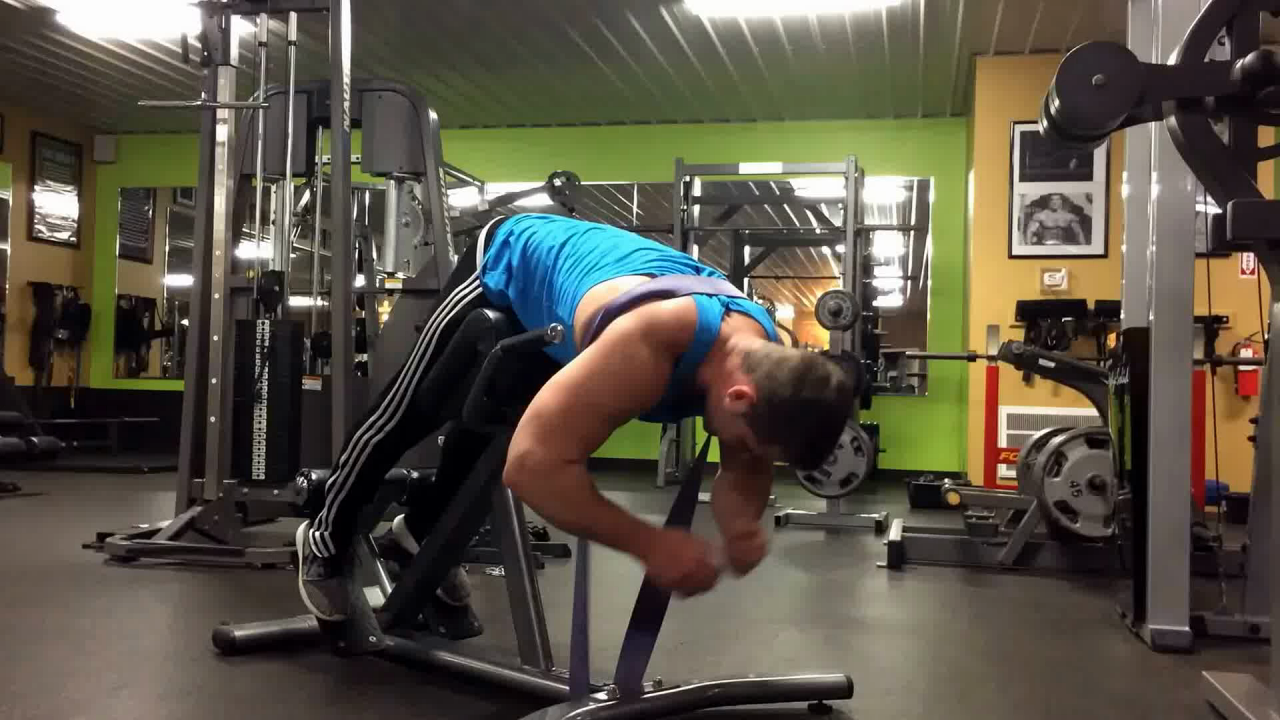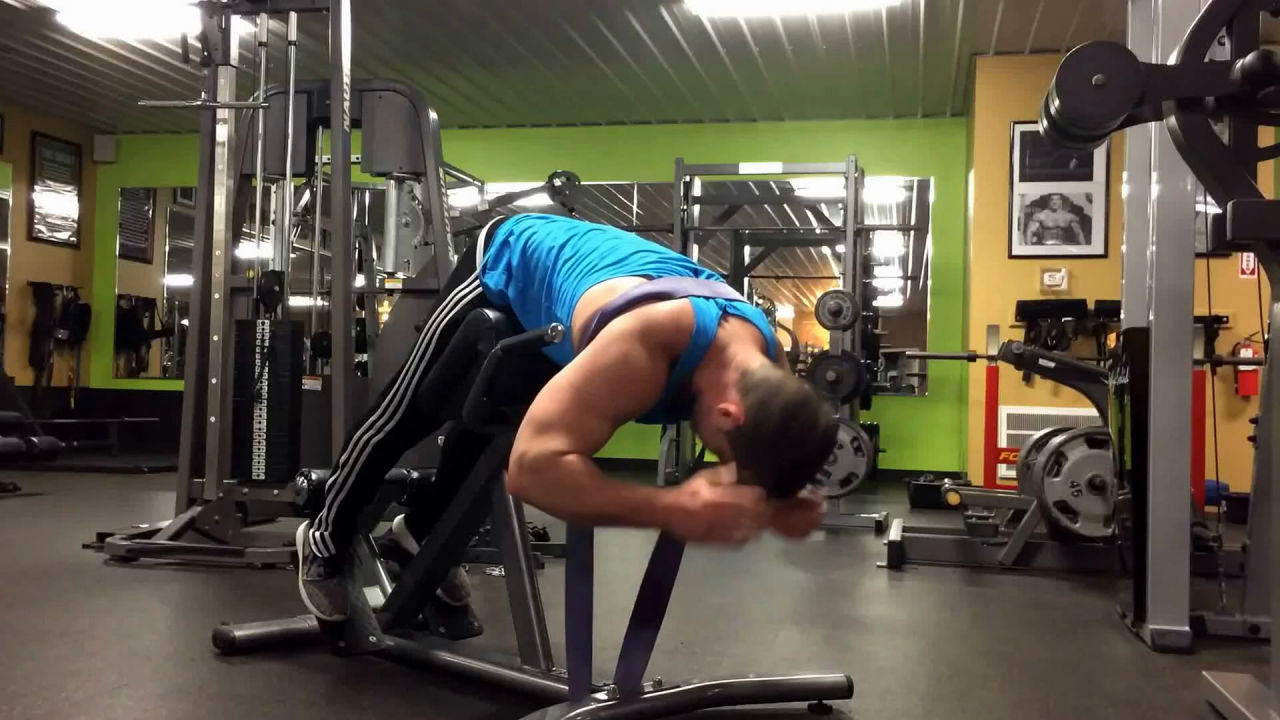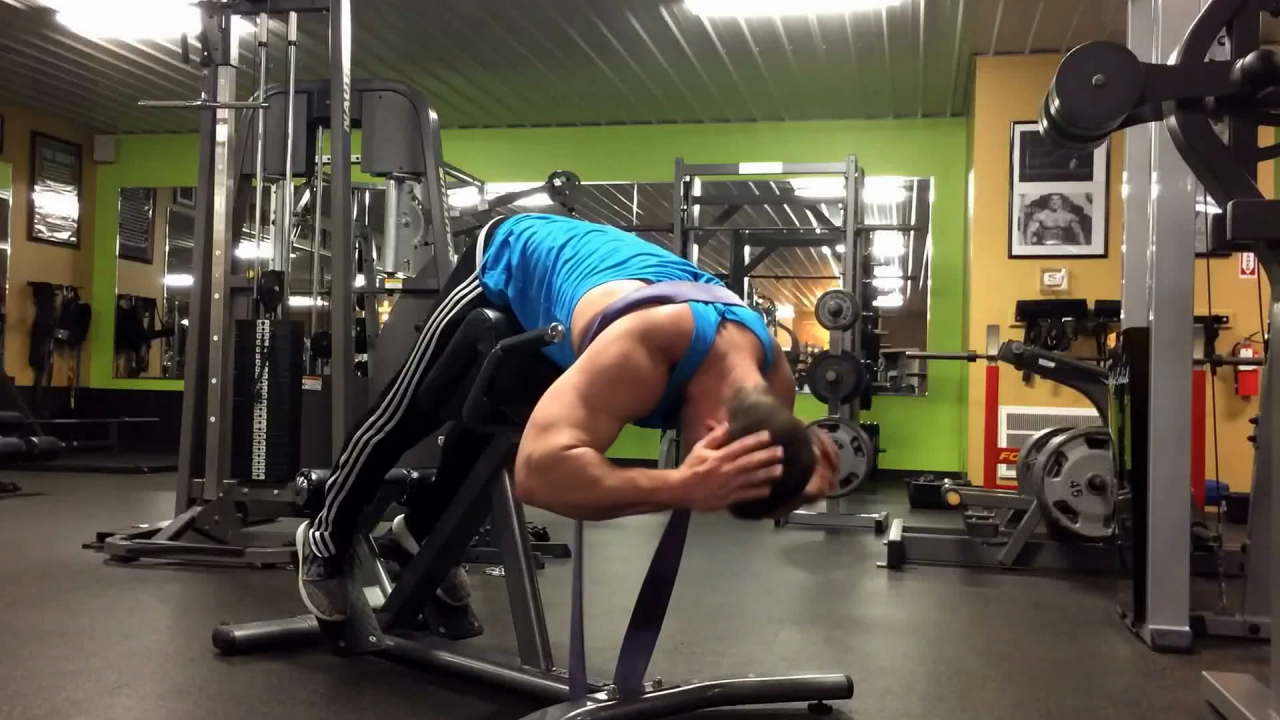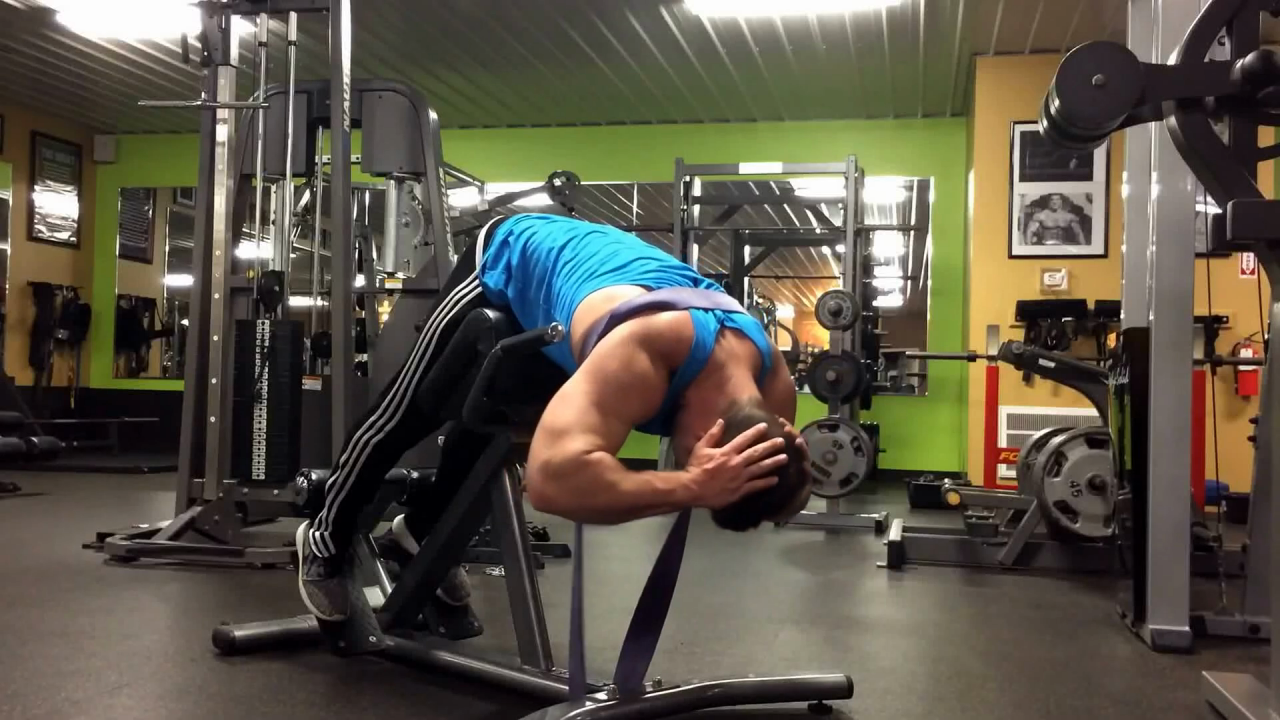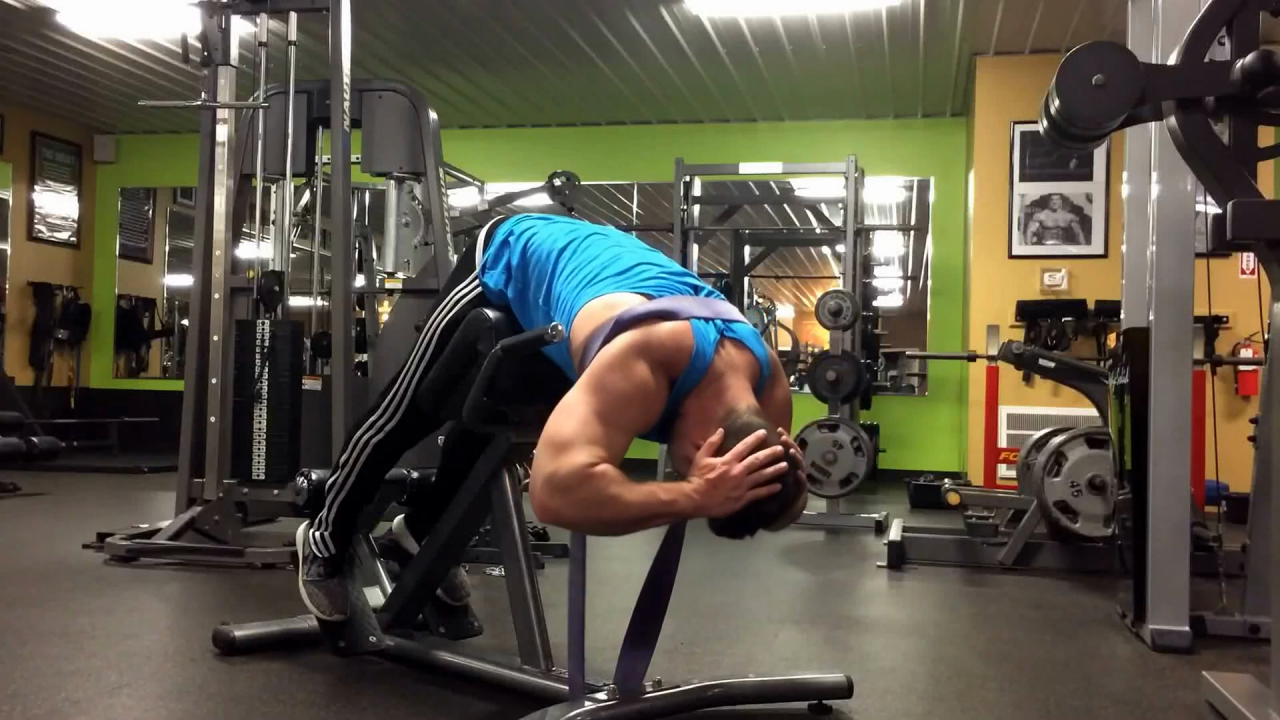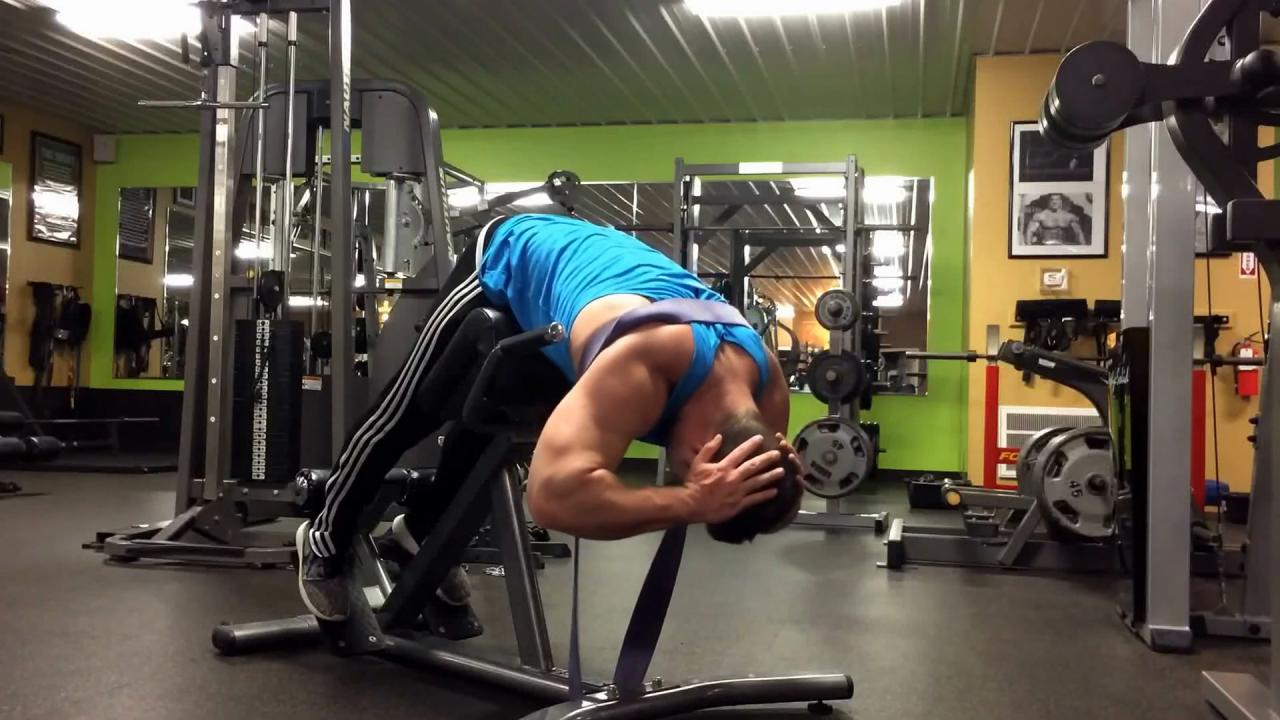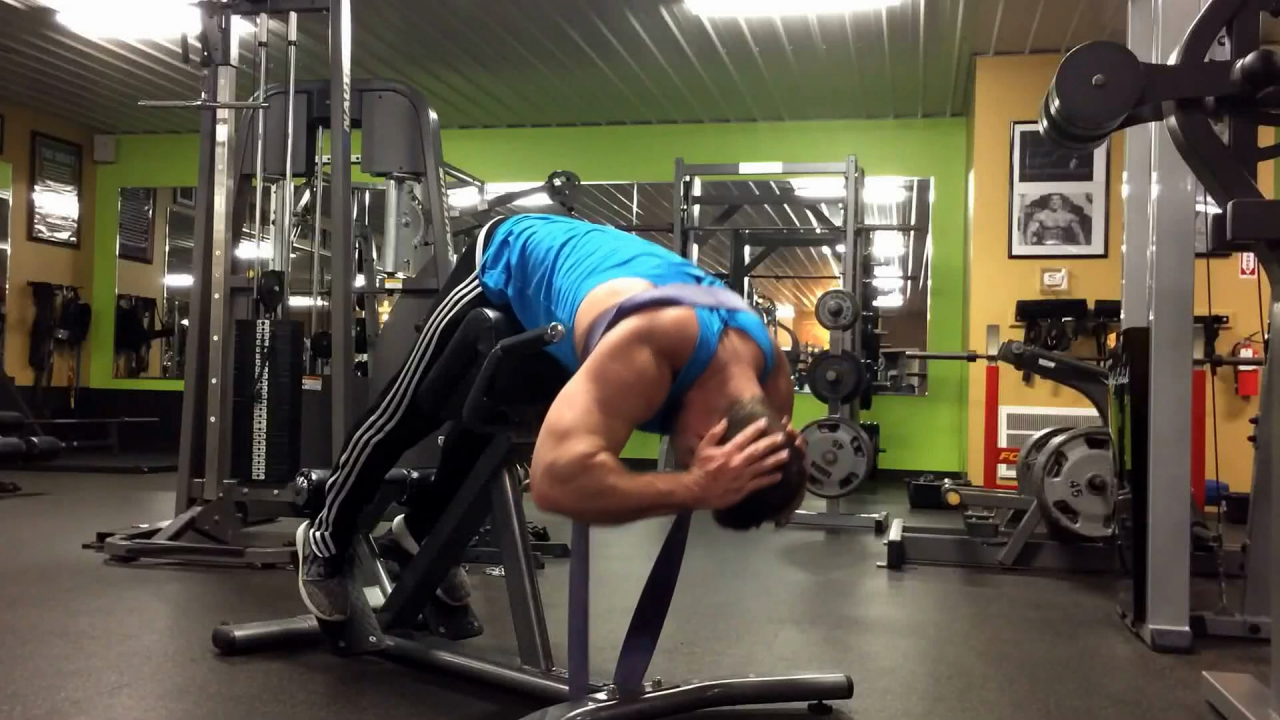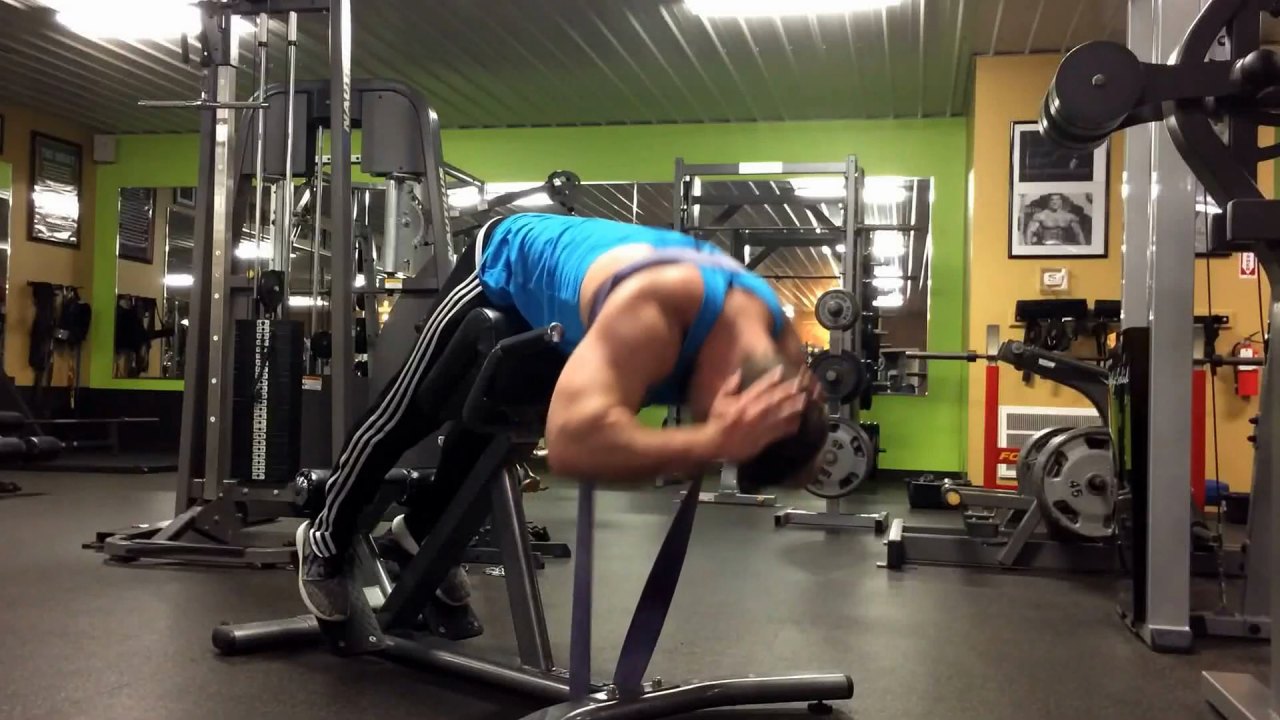
dt=0.1s
person 1, frame 1
left shoulder: (774, 361)
right shoulder: (646, 343)
left elbow: (747, 468)
right elbow: (527, 466)
left wrist: (742, 522)
right wrist: (652, 546)
left hip: (572, 260)
right hip: (509, 266)
right knee: (407, 418)
left ankle: (422, 530)
right ankle: (326, 541)
person 1, frame 2
left shoulder: (767, 368)
right shoulder: (643, 345)
left elbow: (746, 470)
right elbow: (531, 466)
left wrist: (778, 506)
right wrist: (677, 511)
right hip: (512, 264)
right knee: (406, 418)
left ankle: (422, 530)
right ankle: (326, 542)
person 1, frame 3
left shoulder: (769, 371)
right shoulder: (642, 346)
right elbow: (537, 471)
left wrist: (804, 480)
right wrist: (684, 486)
left hip: (575, 257)
right hip: (509, 264)
right knee: (406, 418)
left ankle: (420, 529)
right ankle: (325, 542)
person 1, frame 4
left shoulder: (768, 382)
right shoulder: (642, 354)
left elbow: (773, 474)
right elbow: (552, 479)
left wrist: (790, 484)
right wrist: (692, 488)
right hip: (511, 263)
right knee: (406, 419)
left ankle: (422, 530)
right ankle: (324, 544)
person 1, frame 5
left shoulder: (767, 384)
right shoulder: (644, 357)
right elbow: (555, 489)
left wrist: (786, 488)
right wrist: (694, 496)
right hip: (509, 265)
right knee: (407, 418)
left ankle: (421, 530)
right ankle: (325, 542)
person 1, frame 6
left shoulder: (764, 385)
right shoulder: (643, 363)
left elbow: (761, 494)
right elbow: (552, 493)
left wrist: (783, 490)
right wrist: (692, 501)
right hip: (510, 264)
right knee: (406, 418)
left ankle: (421, 529)
right ankle: (325, 542)
person 1, frame 7
left shoulder: (765, 370)
right shoulder: (647, 346)
right elbow: (553, 479)
right wrist: (696, 490)
left hip: (570, 261)
right hip: (509, 270)
right knee: (407, 418)
left ankle: (421, 531)
right ankle: (324, 543)
person 1, frame 8
left shoulder: (778, 345)
right shoulder: (650, 314)
left elbow: (796, 436)
right elbow: (570, 443)
right wrist: (710, 439)
right hip: (511, 265)
right knee: (407, 418)
left ankle: (419, 531)
right ankle: (324, 543)
